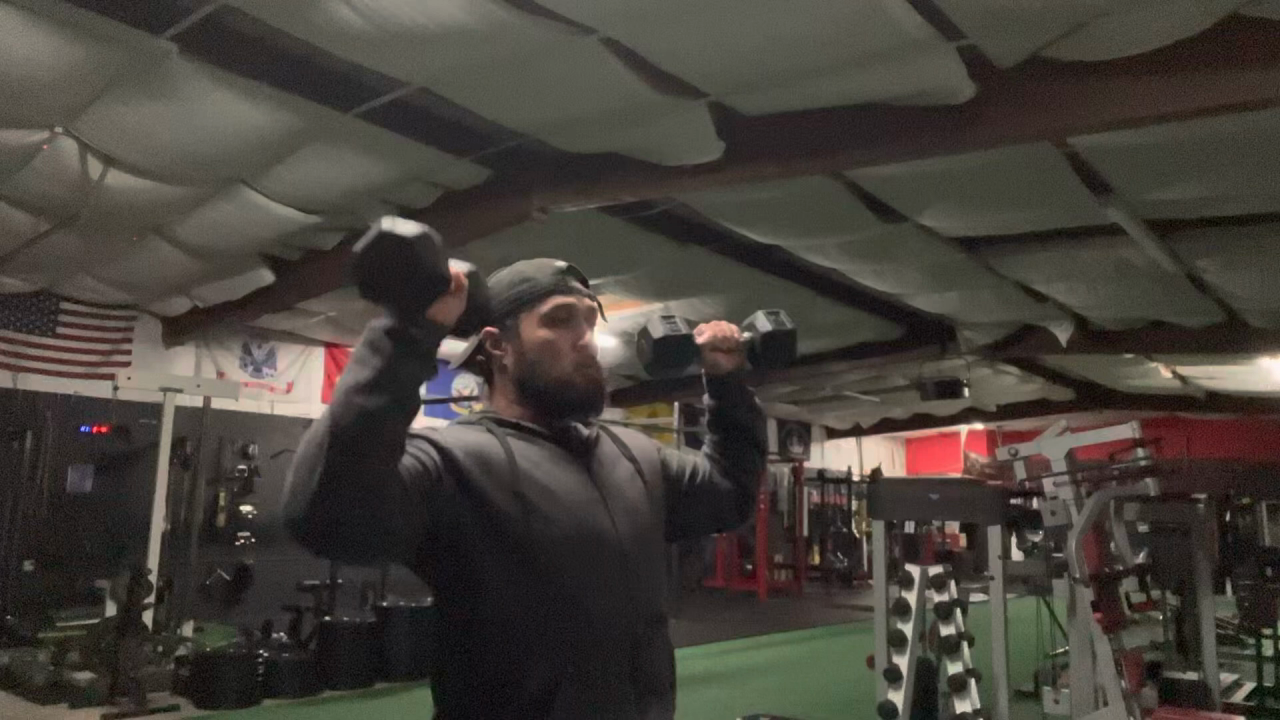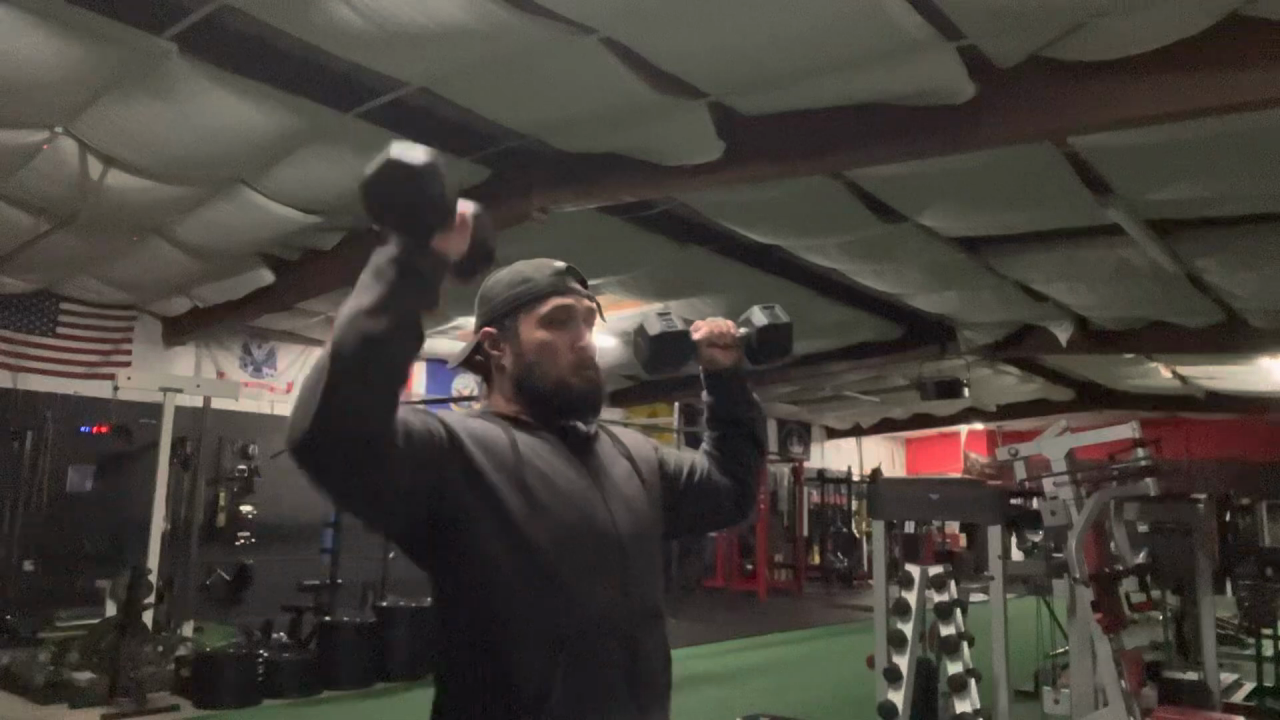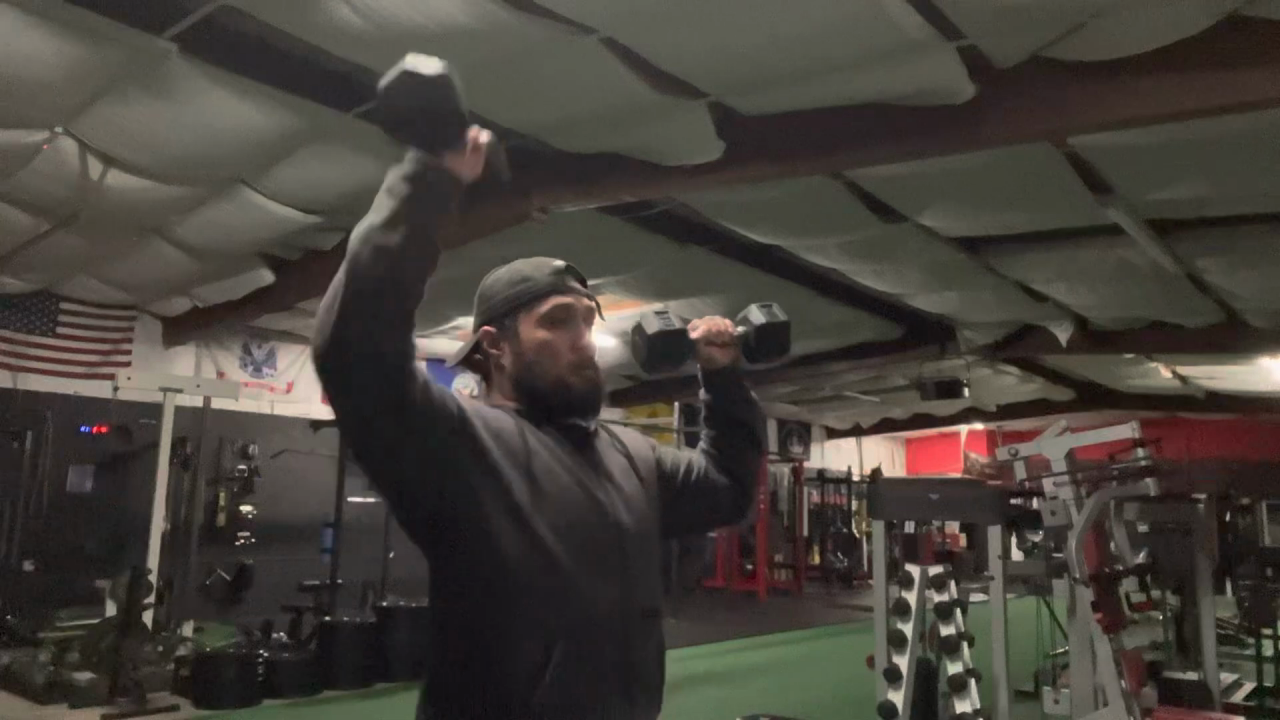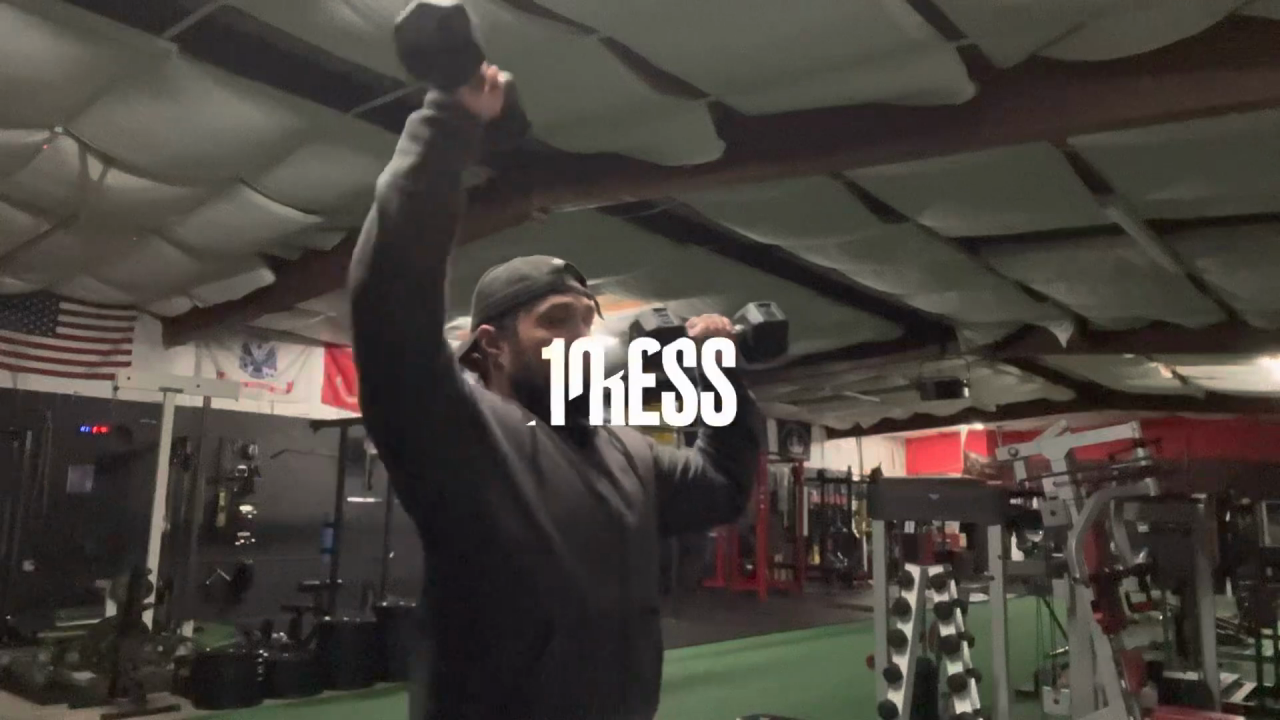
dt=0.1s
person 1, frame 1
left shoulder: (629, 453)
right shoulder: (458, 463)
left elbow: (728, 492)
right elbow: (325, 511)
left wrist: (729, 381)
right wrist: (410, 338)
person 1, frame 2
left shoulder: (626, 454)
right shoulder: (455, 452)
left elbow: (727, 487)
right elbow: (331, 433)
left wrist: (727, 378)
right wrist: (409, 267)
person 1, frame 3
left shoulder: (626, 453)
right shoulder: (454, 447)
left elbow: (727, 488)
right elbow: (358, 343)
left wrist: (724, 377)
right wrist: (425, 186)
person 1, frame 4
left shoulder: (622, 453)
right shoulder: (458, 434)
left elbow: (722, 488)
right elbow: (391, 290)
left wrist: (727, 378)
right wrist: (447, 127)
